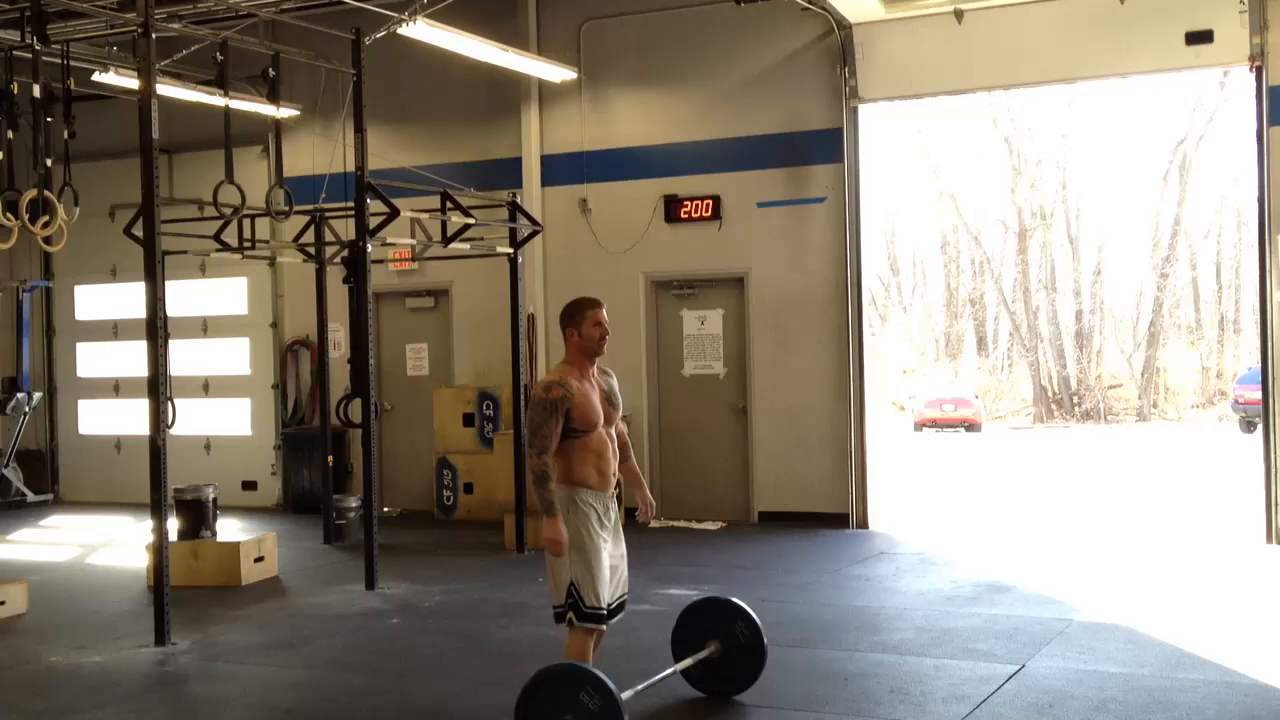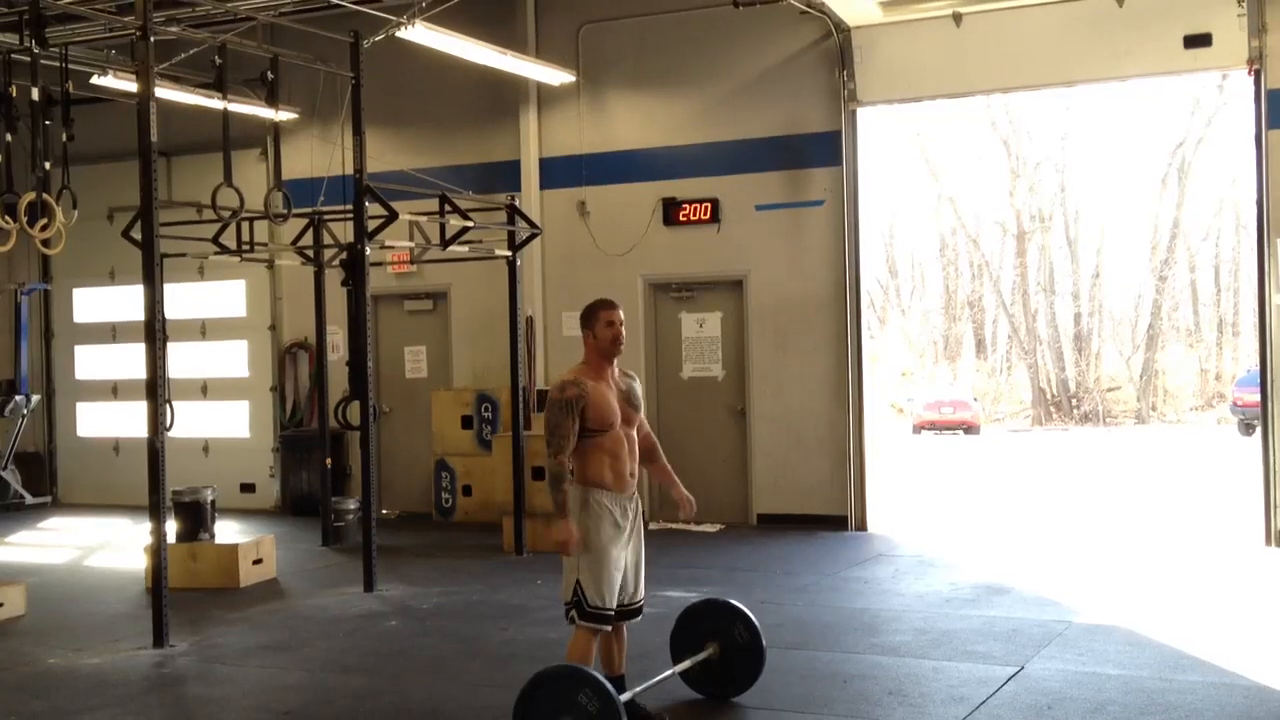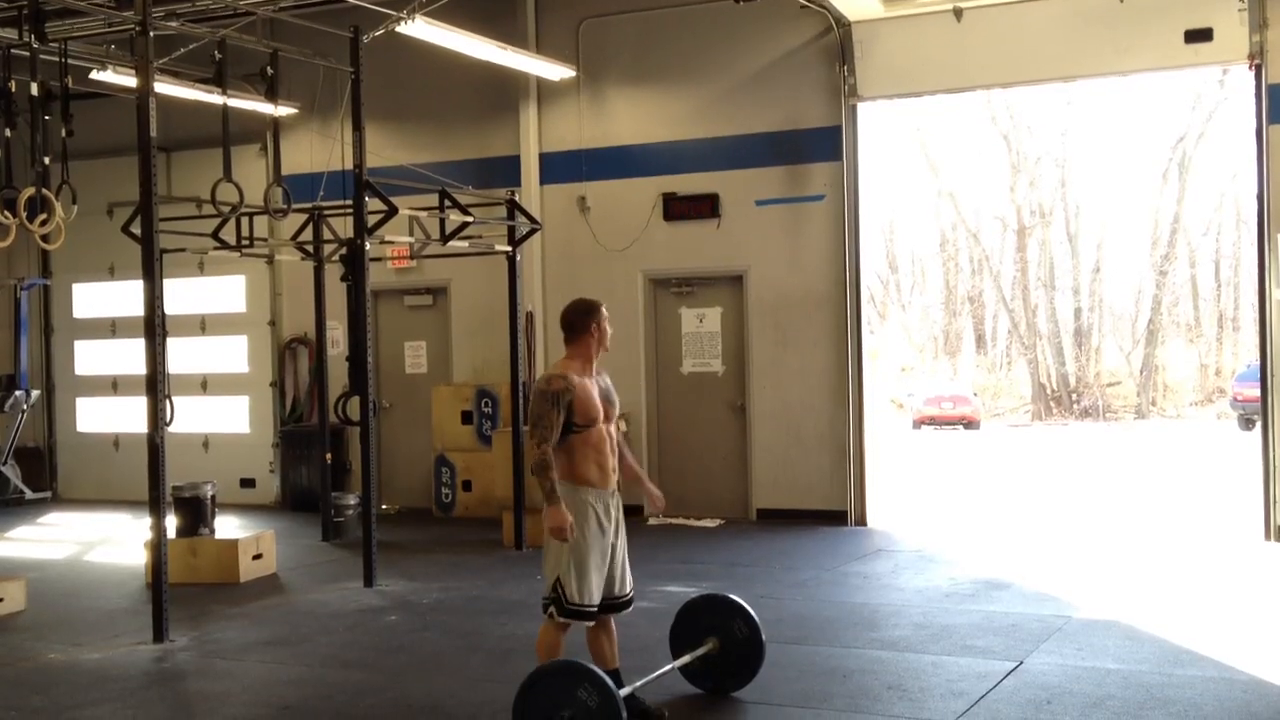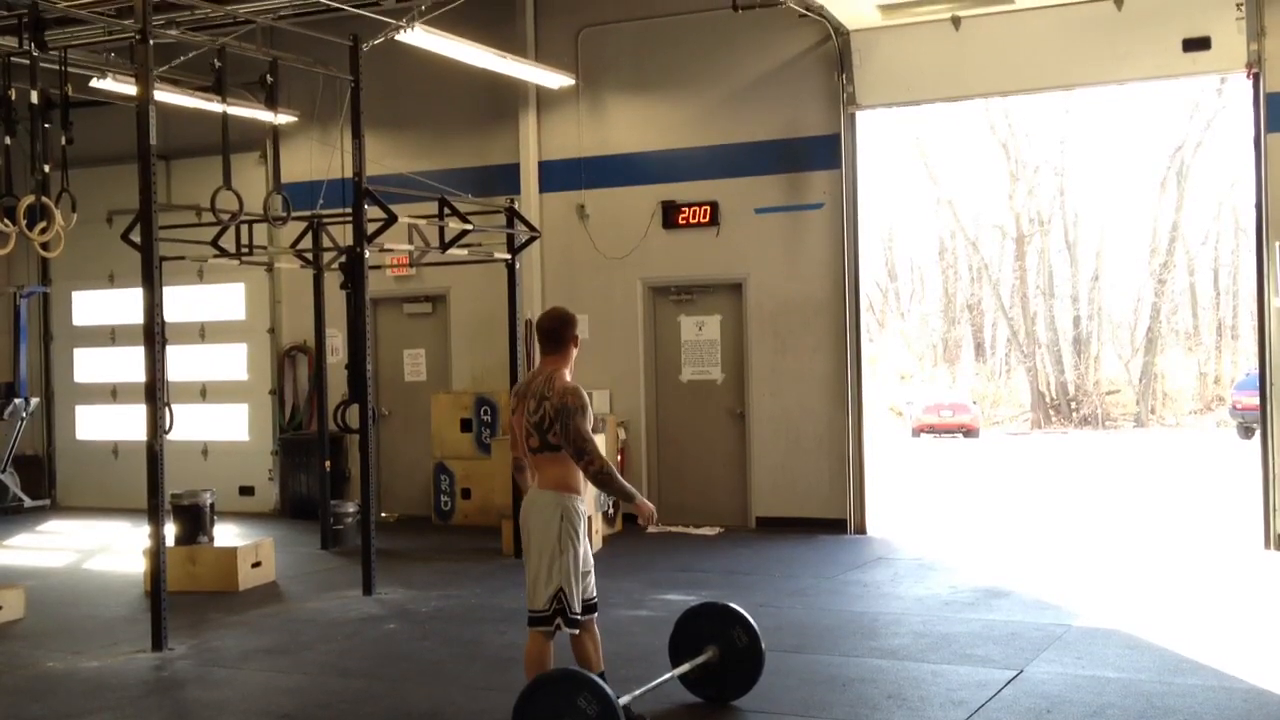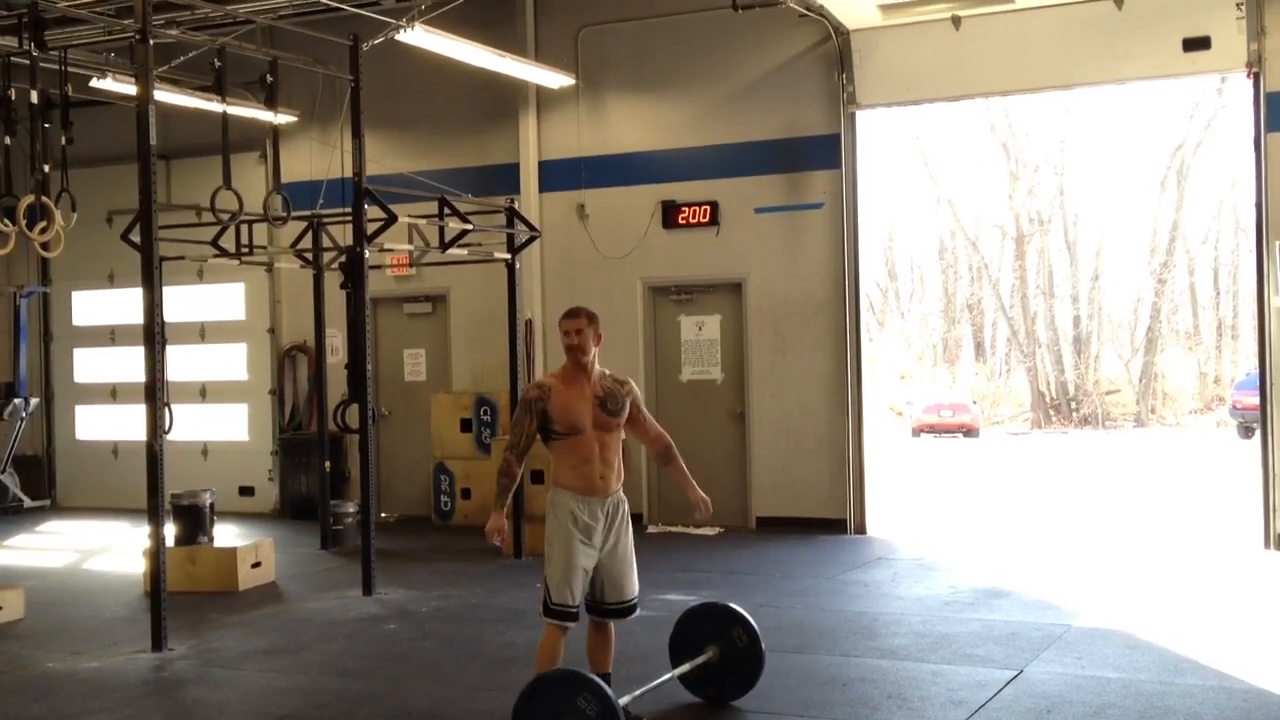
dt=0.7s
person 1, frame 1
left shoulder: (607, 379)
right shoulder: (555, 389)
right elbow: (540, 458)
left wrist: (640, 487)
right wrist: (551, 520)
left hip: (607, 505)
right hip: (576, 508)
left knee: (607, 609)
right knee: (586, 617)
person 1, frame 2
left shoulder: (629, 381)
right shoulder: (571, 389)
right elbow: (559, 458)
left wrist: (675, 487)
right wrist: (564, 518)
left hip: (630, 506)
right hip: (595, 507)
left knee: (620, 614)
right knee: (591, 618)
person 1, frame 3
left shoulder: (601, 380)
right shoulder: (557, 383)
right elbow: (542, 450)
left wrist: (643, 482)
right wrist: (556, 507)
left hip: (608, 502)
right hip: (579, 504)
left knee: (607, 607)
right knee: (562, 611)
person 1, frame 4
left shoulder: (525, 388)
right shoulder: (567, 393)
left elbow: (519, 456)
right elbow: (590, 461)
left wrist: (531, 495)
right wrist: (636, 499)
left hip: (546, 502)
right hip: (559, 508)
left knee: (583, 613)
right knee: (547, 620)
person 1, frame 5
left shoulder: (621, 389)
right shoulder: (542, 393)
left elbow: (657, 441)
right elbow: (514, 454)
left wrist: (691, 488)
right wrist: (499, 511)
left hip: (614, 508)
right hip: (569, 510)
left knee: (606, 614)
right knee: (560, 618)
